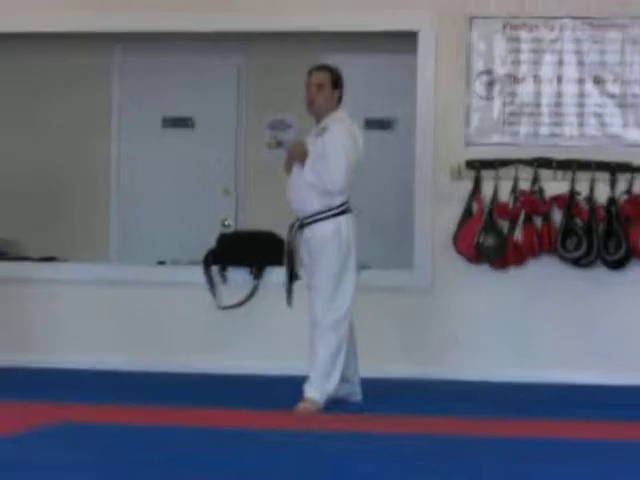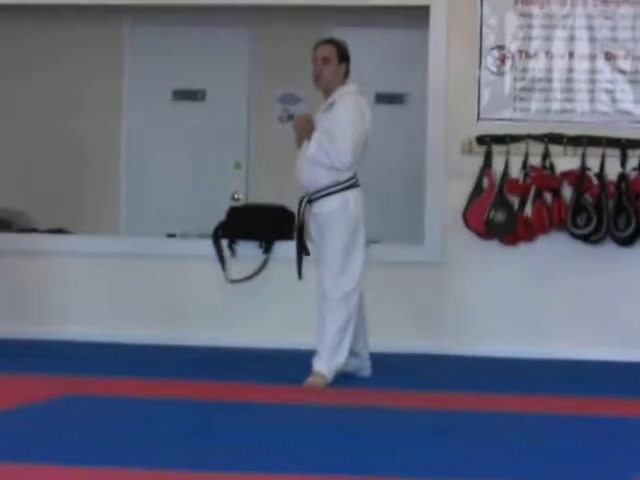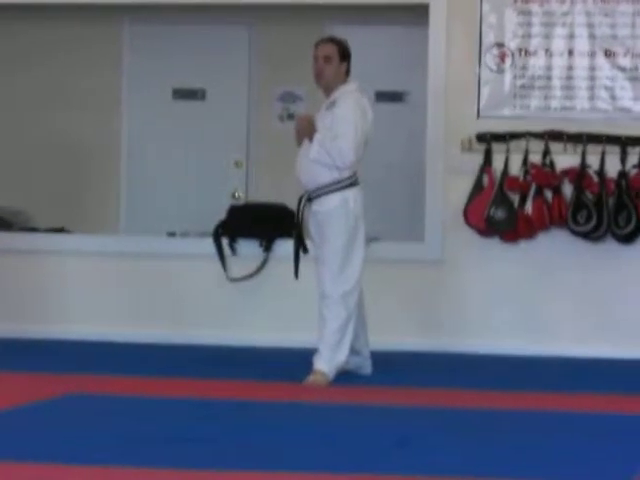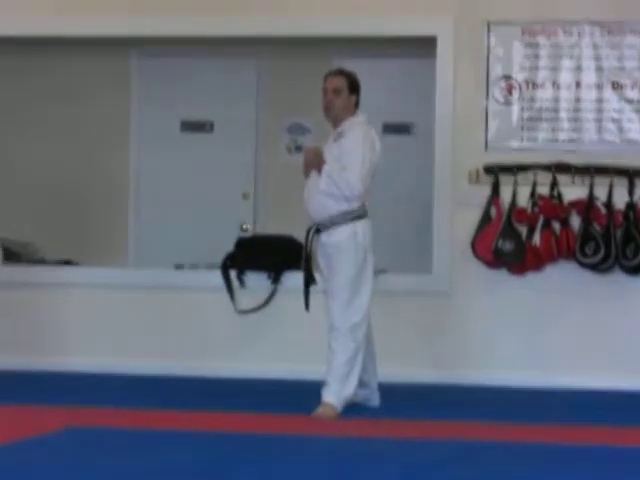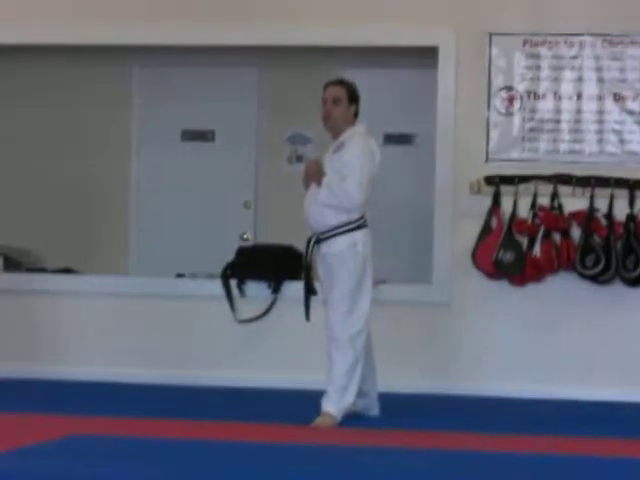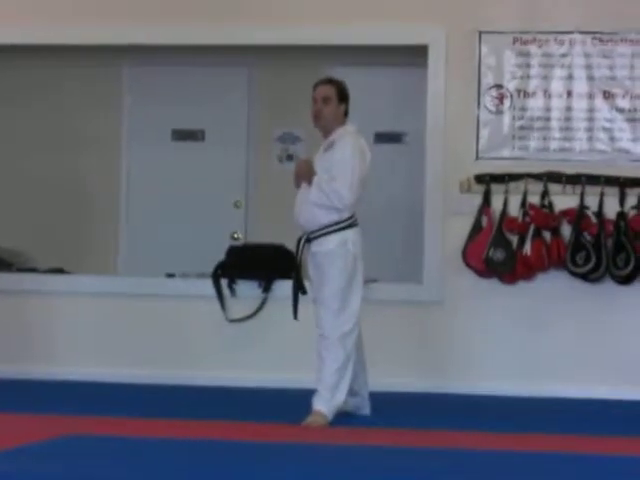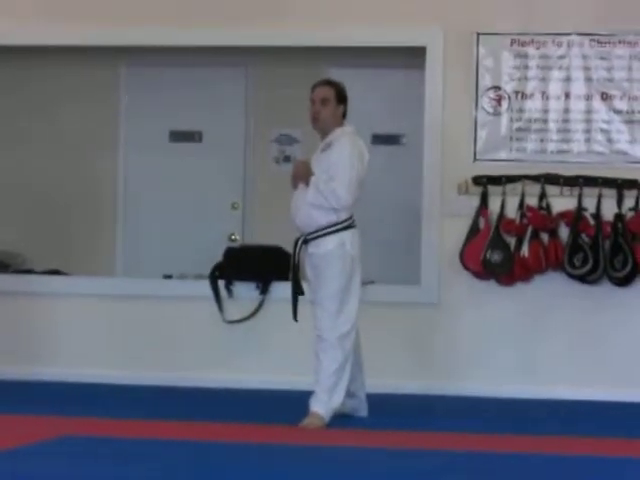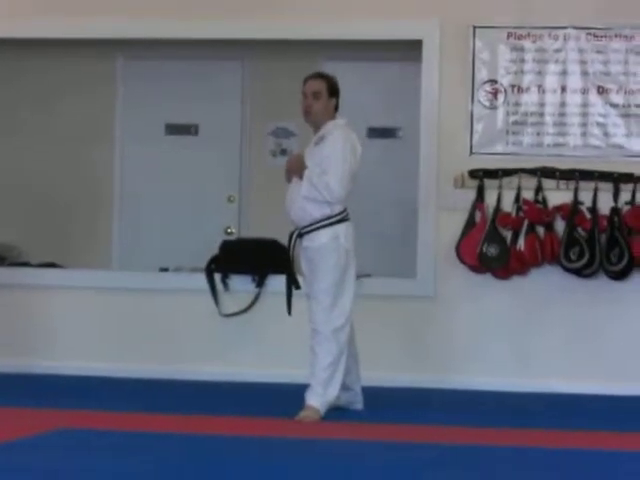
dt=0.5s
person 1, frame 1
left shoulder: (341, 129)
right shoulder: (322, 130)
left elbow: (336, 180)
left wrist: (305, 159)
right wrist: (295, 165)
left hip: (330, 229)
right hip: (315, 229)
left knee: (328, 311)
right knee: (335, 310)
left ankle: (317, 391)
right ankle: (346, 385)
person 1, frame 2
left shoulder: (350, 103)
right shoulder: (331, 105)
left elbow: (343, 155)
left wrist: (311, 134)
right wrist: (306, 137)
left hip: (339, 204)
right hip: (324, 204)
left knee: (337, 286)
right knee: (345, 284)
left ankle: (325, 366)
right ankle: (356, 359)
person 1, frame 3
left shoulder: (351, 103)
right shoulder: (331, 105)
left elbow: (346, 156)
left wrist: (312, 134)
right wrist: (306, 137)
left hip: (338, 202)
right hip: (324, 202)
left knee: (336, 284)
right knee: (345, 282)
left ankle: (327, 364)
right ankle: (356, 357)
person 1, frame 4
left shoulder: (358, 133)
right shoulder: (339, 136)
left elbow: (353, 186)
left wrist: (320, 166)
right wrist: (313, 169)
left hip: (347, 234)
right hip: (331, 234)
left knee: (345, 317)
right knee: (353, 315)
left ankle: (334, 396)
right ankle: (364, 389)
person 1, frame 5
left shoulder: (358, 145)
right shoulder: (338, 147)
left elbow: (352, 196)
left wrist: (320, 178)
right wrist: (312, 181)
left hip: (347, 244)
right hip: (332, 244)
left knee: (344, 327)
right knee: (353, 324)
left ankle: (334, 406)
right ankle: (364, 399)
person 1, frame 6
left shoulder: (349, 144)
right shoulder: (329, 146)
left elbow: (343, 196)
left wrist: (311, 177)
right wrist: (305, 180)
left hip: (337, 243)
right hip: (322, 243)
left knee: (334, 326)
right knee: (343, 324)
left ankle: (325, 405)
right ankle: (355, 398)
person 1, frame 7
left shoulder: (347, 144)
right shoulder: (327, 147)
left elbow: (342, 197)
left wrist: (308, 178)
right wrist: (302, 181)
left hip: (335, 244)
right hip: (319, 244)
left knee: (332, 327)
right knee: (341, 325)
left ankle: (322, 406)
right ankle: (352, 400)
person 1, frame 8
left shoulder: (339, 138)
right shoulder: (320, 140)
left elbow: (335, 190)
left wrist: (302, 171)
right wrist: (296, 174)
left hip: (329, 237)
right hip: (314, 238)
left knee: (327, 320)
right knee: (336, 318)
left ankle: (318, 399)
right ankle: (348, 393)
